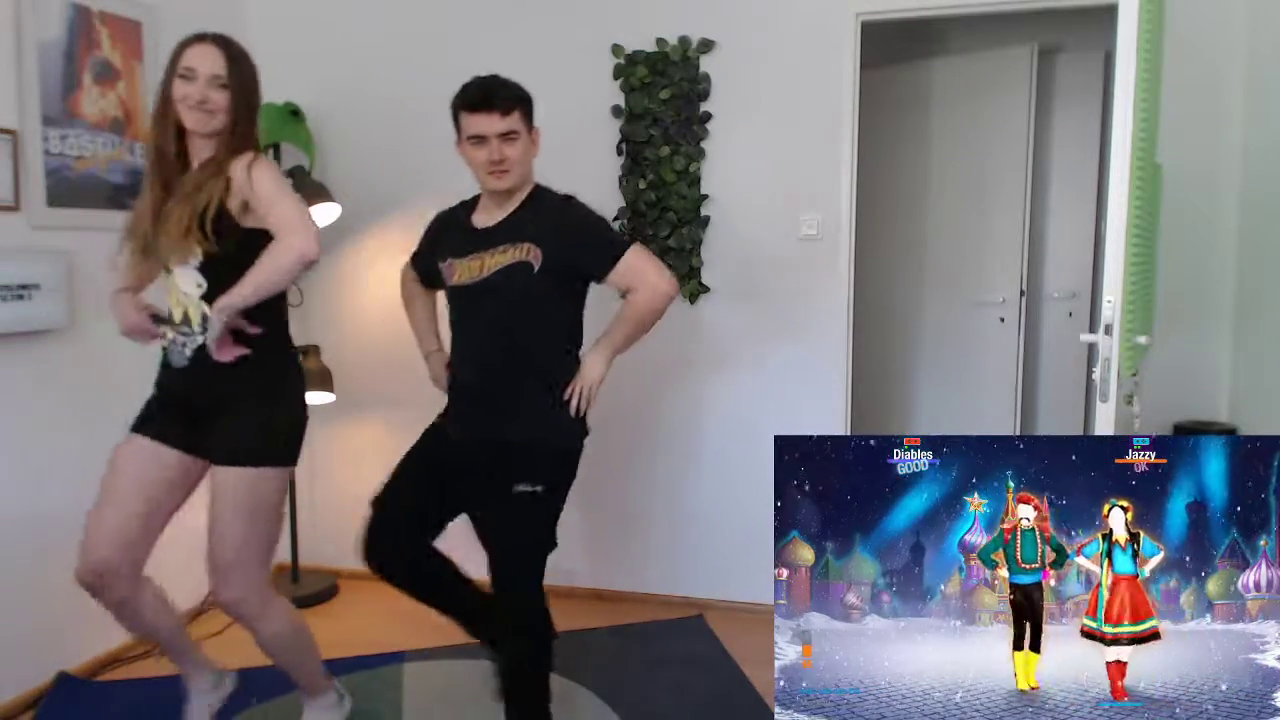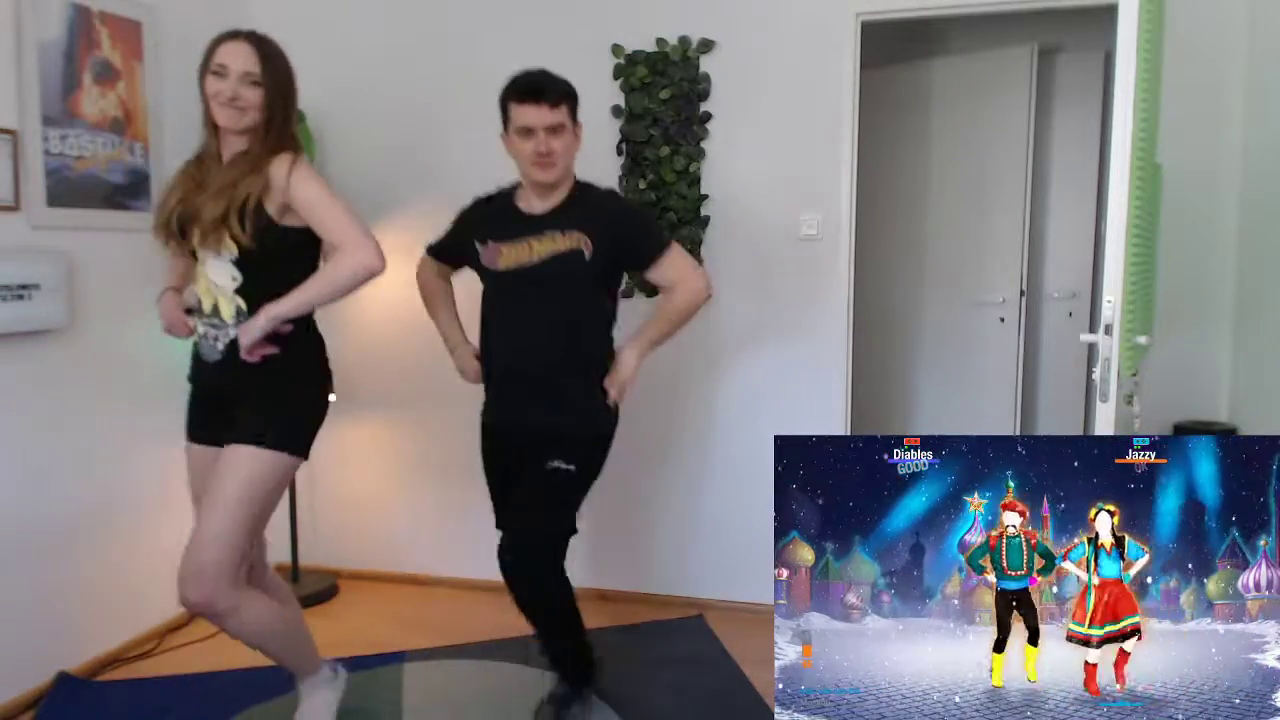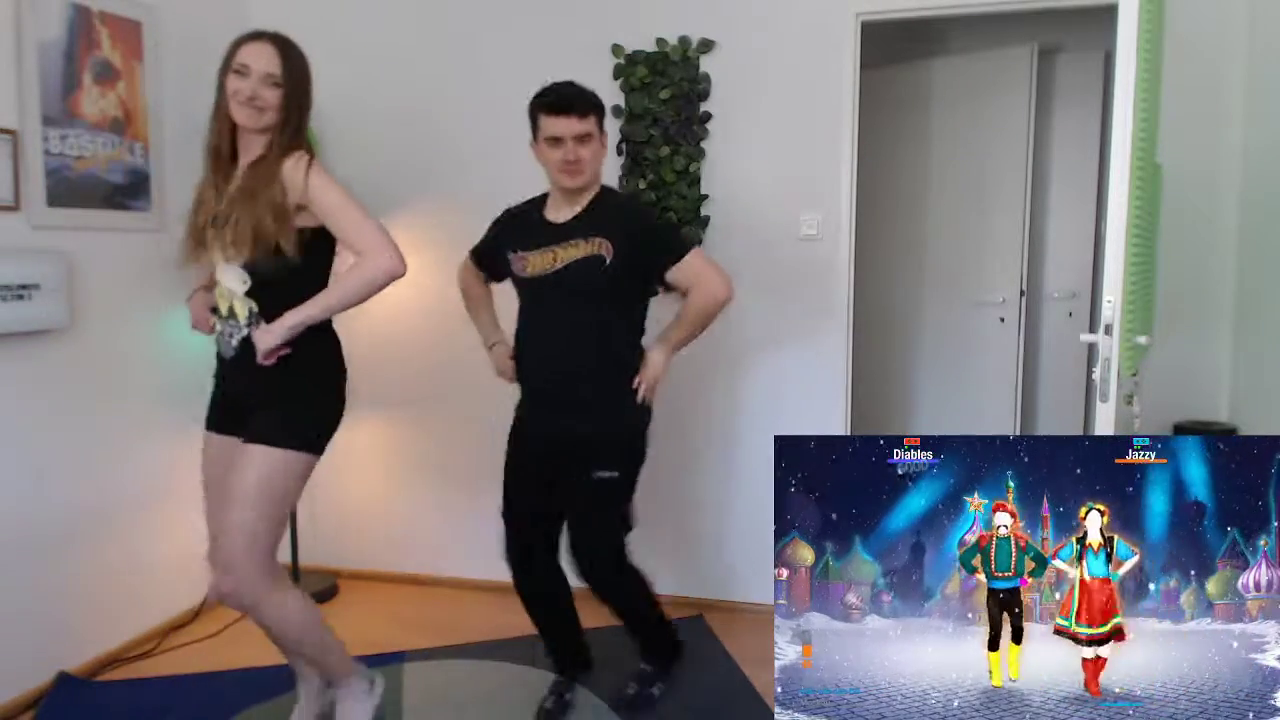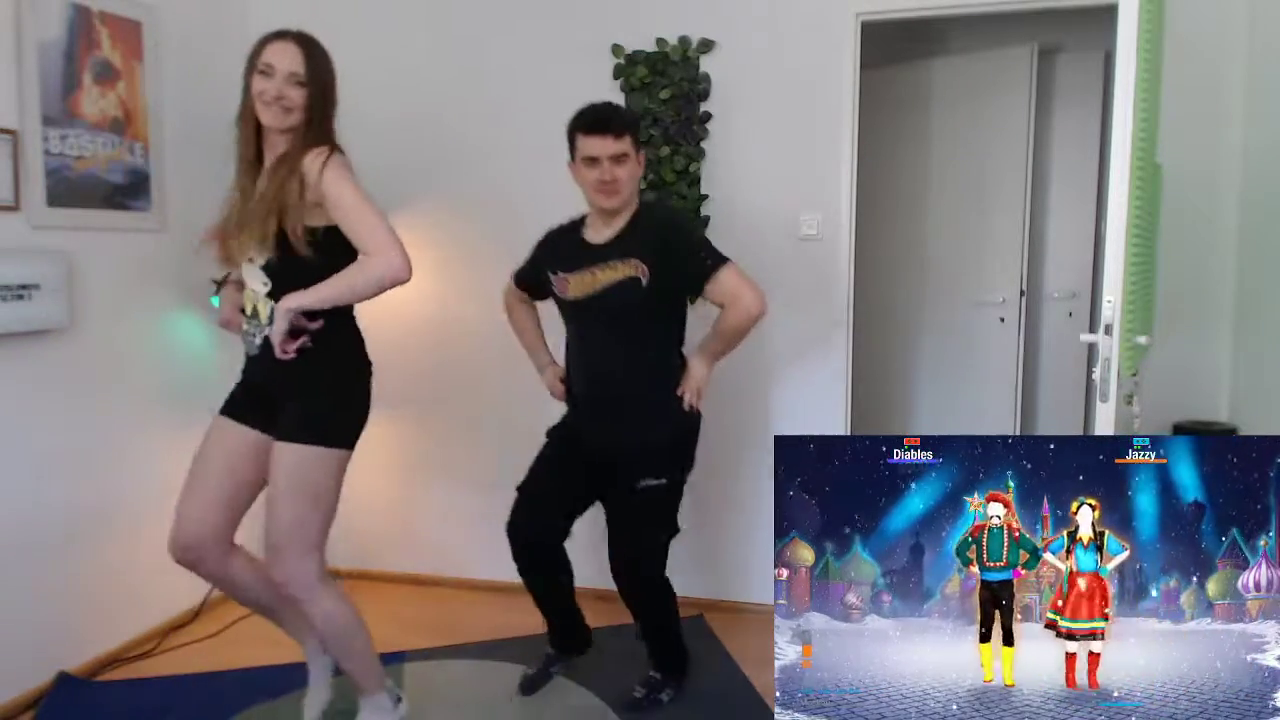
dt=0.2s
person 1, frame 1
left shoulder: (248, 171)
right shoulder: (171, 178)
left elbow: (303, 245)
right elbow: (141, 266)
left wrist: (227, 310)
right wrist: (127, 301)
left hip: (255, 393)
right hip: (180, 390)
left knee: (239, 587)
right knee: (100, 565)
person 1, frame 2
left shoulder: (284, 171)
right shoulder: (205, 173)
left elbow: (364, 257)
left wrist: (271, 315)
right wrist: (170, 295)
left hip: (279, 385)
right hip: (213, 384)
left knee: (203, 584)
right knee: (242, 569)
person 1, frame 3
left shoulder: (297, 170)
right shoulder: (229, 173)
left elbow: (385, 260)
left wrist: (289, 321)
right wrist: (202, 296)
left hip: (298, 384)
right hip: (238, 378)
left knee: (239, 573)
right knee: (233, 564)
person 1, frame 4
left shoulder: (319, 166)
right shoulder: (259, 169)
left elbow: (392, 264)
left wrist: (296, 306)
right wrist: (235, 298)
left hip: (324, 378)
right hip: (262, 376)
left knee: (293, 568)
right knee: (193, 541)
right ankle: (323, 643)
person 2, frame 1
left shoulder: (562, 221)
right shoulder: (447, 229)
left elbow: (657, 287)
right elbow: (416, 285)
left wrist: (599, 358)
right wrist: (432, 350)
left hip: (538, 436)
right hip: (462, 428)
left knee: (518, 582)
right knee: (388, 545)
right ankle: (498, 628)
person 2, frame 2
left shoulder: (608, 215)
right shoulder: (484, 218)
left elbow: (692, 286)
right elbow: (429, 270)
left wrist: (634, 351)
right wrist: (457, 345)
left hip: (577, 420)
right hip: (505, 418)
left knee: (527, 553)
right knee: (525, 554)
person 2, frame 3
left shoulder: (630, 220)
right shoulder: (515, 225)
left elbow: (714, 288)
right elbow: (470, 277)
left wrist: (662, 350)
right wrist: (496, 344)
left hip: (608, 424)
right hip: (536, 419)
left knee: (598, 555)
right knee: (527, 553)
left ankle: (662, 651)
right ankle: (570, 665)
person 2, frame 4
left shoulder: (666, 236)
right shoulder: (558, 246)
left elbow: (747, 303)
right elbow: (516, 298)
left wrist: (700, 362)
right wrist: (545, 364)
left hip: (657, 434)
right hip: (585, 426)
left knee: (635, 563)
right knee: (529, 532)
left ankle: (669, 664)
right ankle: (566, 638)
person 3, frame 1
left shoulder: (1044, 532)
right shoulder: (1007, 533)
left elbow: (1062, 553)
right elbow: (983, 553)
left wrist: (1051, 568)
right wrist: (997, 569)
left hip: (1036, 587)
right hip: (1016, 587)
left knee: (1037, 630)
right knee: (1020, 630)
left ankle: (1031, 675)
right ankle: (1020, 676)
person 3, frame 2
left shoulder: (1031, 539)
right shoulder: (994, 540)
left elbow: (1051, 558)
right elbow: (971, 558)
left wrist: (1039, 574)
right wrist: (986, 573)
left hip: (1023, 591)
right hip: (1003, 592)
left knee: (1033, 628)
right knee: (1003, 633)
left ankle: (1030, 665)
right ankle: (996, 672)
person 3, frame 3
left shoulder: (1021, 541)
right shoulder: (984, 540)
left elbow: (1042, 560)
right elbow: (964, 558)
left wrist: (1029, 575)
right wrist: (977, 573)
left hip: (1013, 592)
right hip: (994, 592)
left knee: (1017, 627)
right knee: (995, 632)
left ankle: (1014, 665)
right ankle: (995, 674)
person 3, frame 4
left shoulder: (1014, 532)
right shoulder: (978, 531)
left elbow: (1036, 552)
right elbow: (960, 550)
left wrist: (1024, 568)
right wrist: (971, 565)
left hip: (1006, 585)
right hip: (986, 585)
left knee: (1007, 627)
right knee: (985, 624)
left ankle: (1008, 671)
right ankle: (987, 667)
person 4, frame 1
left shoulder: (1138, 538)
right shoulder: (1102, 540)
left elbow: (1159, 552)
right elbow: (1078, 555)
left wrist: (1144, 571)
right wrist: (1097, 569)
left hip: (1132, 591)
right hip: (1111, 590)
left knee: (1130, 639)
right knee: (1112, 638)
left ankle: (1119, 683)
right ankle: (1114, 685)
person 4, frame 2
left shoulder: (1124, 542)
right shoulder: (1087, 544)
left elbow: (1144, 555)
right elbow: (1064, 559)
left wrist: (1129, 574)
right wrist: (1083, 574)
left hip: (1118, 592)
right hip: (1096, 594)
left knee: (1131, 633)
right knee: (1096, 640)
left ankle: (1120, 666)
right ankle: (1089, 682)
person 4, frame 3
left shoulder: (1112, 541)
right shoulder: (1076, 543)
left elbow: (1134, 555)
right elbow: (1054, 558)
left wrist: (1119, 573)
right wrist: (1072, 572)
left hip: (1105, 592)
right hip: (1084, 592)
left knee: (1106, 636)
right knee: (1086, 637)
left ankle: (1095, 677)
right ankle: (1089, 679)
person 4, frame 4
left shoulder: (1103, 536)
right shoulder: (1067, 537)
left elbow: (1124, 551)
right elbow: (1046, 551)
left wrist: (1108, 568)
right wrist: (1063, 566)
left hip: (1095, 586)
right hip: (1074, 586)
left knee: (1096, 631)
right knee: (1071, 631)
left ankle: (1092, 673)
right ankle: (1070, 674)
